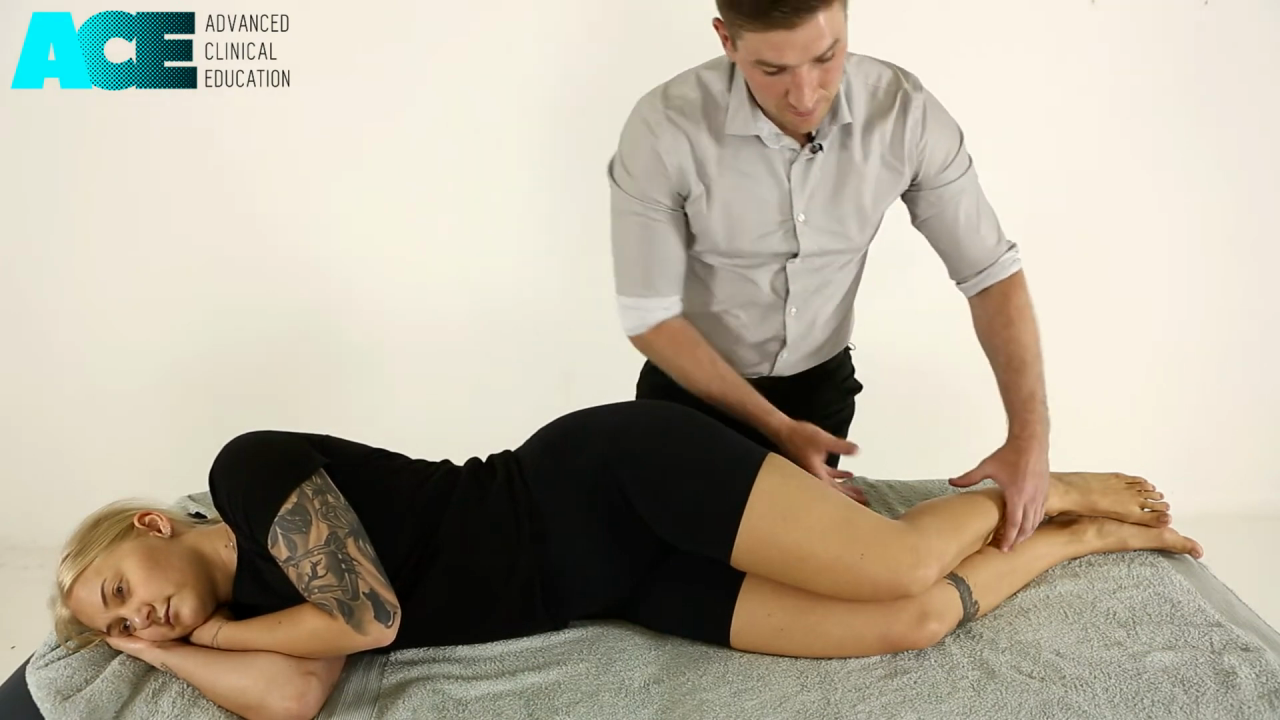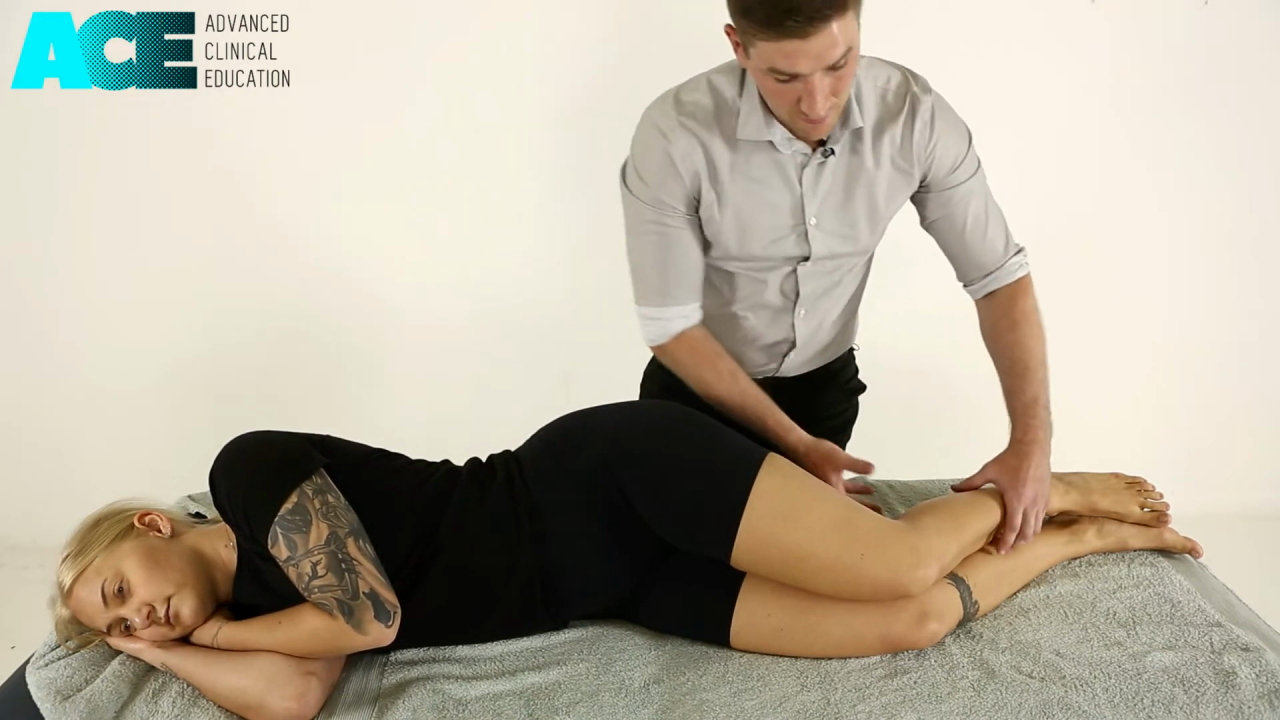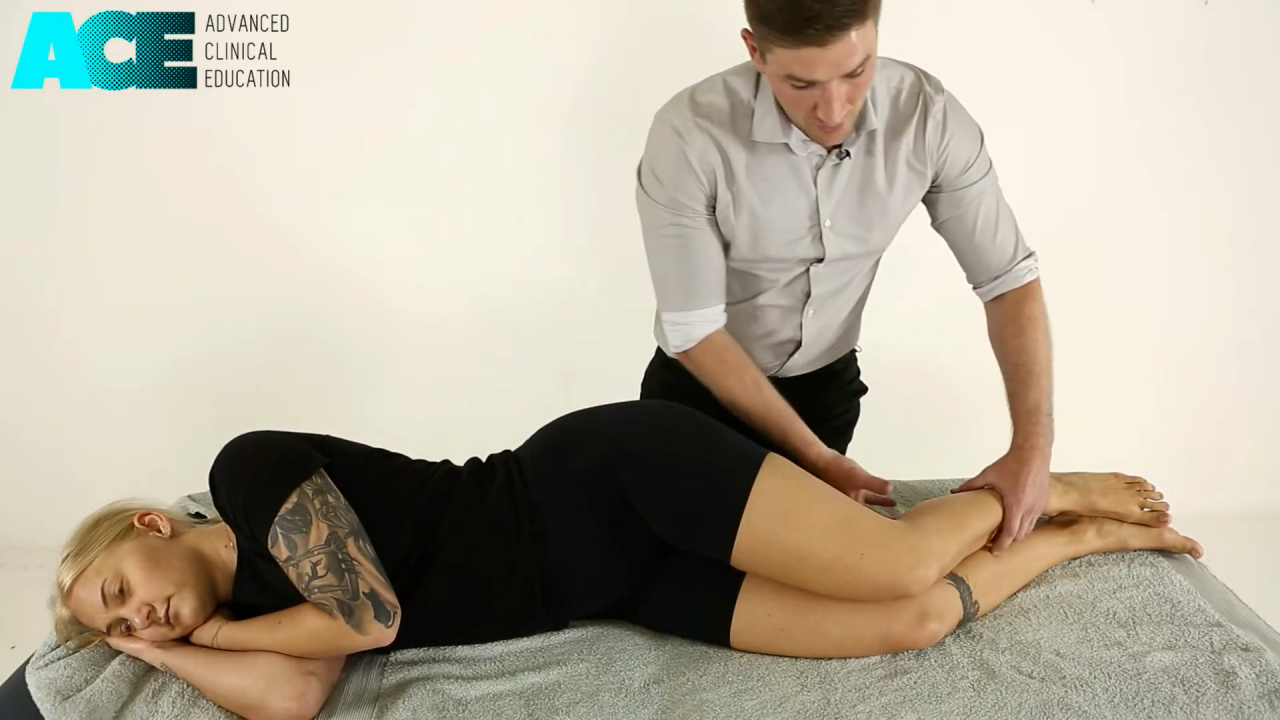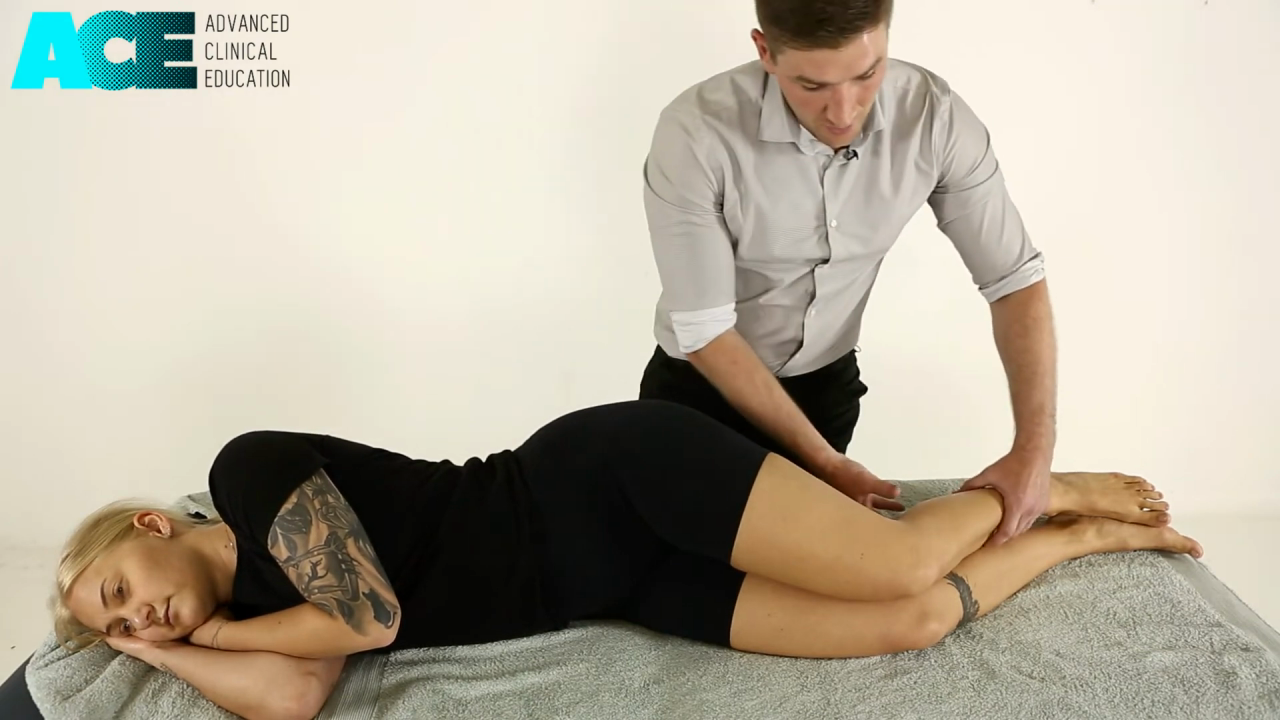
dt=0.1s
person 1, frame 1
left shoulder: (251, 470)
right shoulder: (264, 605)
left elbow: (374, 615)
left wrist: (214, 625)
left hip: (610, 474)
right hip: (621, 584)
left knee: (901, 572)
right knee: (914, 621)
left ankle: (1043, 488)
right ankle: (1082, 536)
person 1, frame 2
left shoulder: (250, 470)
right shoulder: (263, 605)
left elbow: (373, 615)
left wrist: (217, 627)
left hip: (610, 477)
right hip: (621, 589)
left knee: (900, 569)
right knee: (913, 621)
left ankle: (1043, 489)
right ankle: (1077, 538)
person 1, frame 3
left shoulder: (250, 470)
right shoulder: (263, 607)
left elbow: (374, 615)
left wrist: (219, 627)
left hip: (610, 474)
right hip: (619, 587)
left knee: (901, 572)
right knee: (914, 620)
left ankle: (1041, 489)
right ankle: (1077, 538)
person 1, frame 4
left shoulder: (250, 471)
right shoulder: (261, 603)
left elbow: (373, 615)
left wrist: (205, 619)
left hip: (609, 477)
right hip: (620, 589)
left knee: (900, 570)
right knee: (912, 621)
left ankle: (1043, 486)
right ankle: (1074, 536)
person 2, frame 1
left shoulder: (906, 112)
right shoulder: (663, 130)
left elbow: (992, 272)
right elbow: (647, 317)
left wrist: (1030, 436)
right wrist: (776, 430)
left hip: (820, 386)
right hip: (693, 393)
person 2, frame 2
left shoulder: (917, 114)
right shoulder: (674, 133)
left elbow: (1000, 276)
right elbow: (669, 326)
left wrist: (1031, 442)
right wrist: (796, 445)
left hip: (824, 385)
right hip: (696, 391)
person 2, frame 3
left shoulder: (928, 115)
right shoulder: (689, 134)
left elbow: (1010, 279)
right elbow: (692, 331)
left wrist: (1033, 447)
right wrist: (814, 458)
left hip: (826, 385)
right hip: (701, 390)
person 2, frame 4
left shoulder: (935, 117)
right shoulder: (695, 132)
left elbow: (1017, 280)
right elbow: (704, 333)
left wrist: (1034, 448)
right wrist: (825, 464)
left hip: (825, 385)
right hip: (700, 387)
